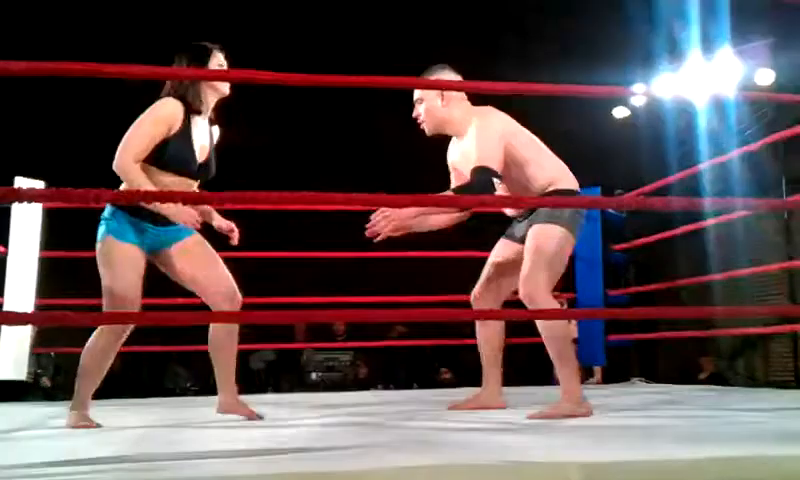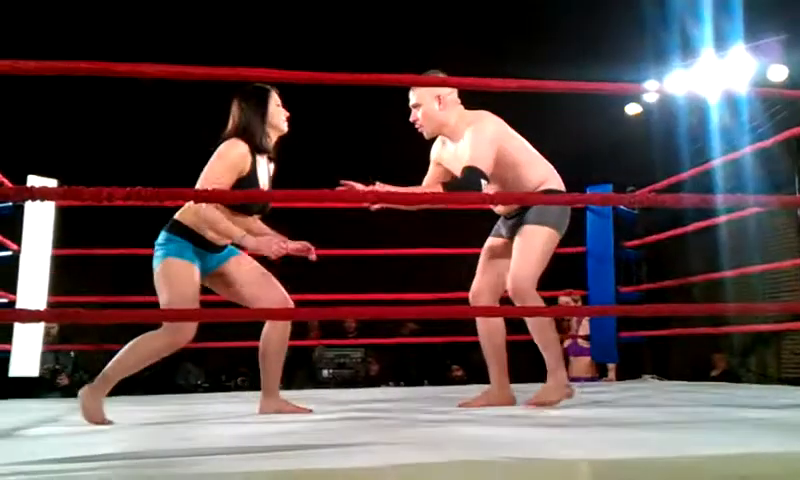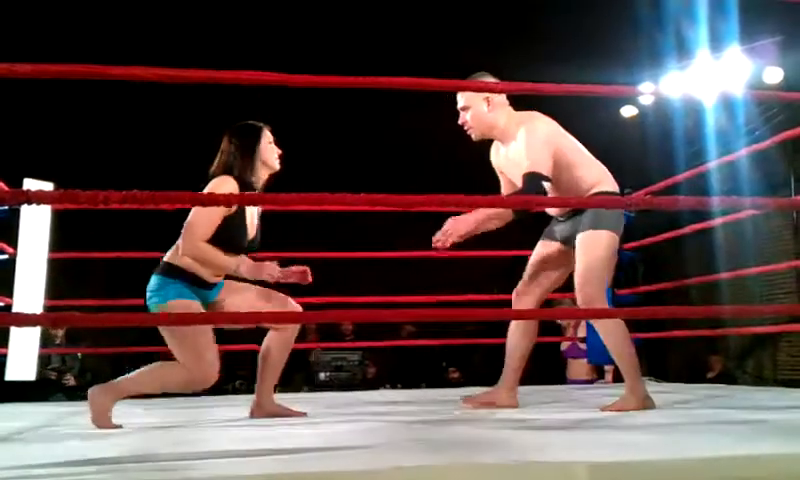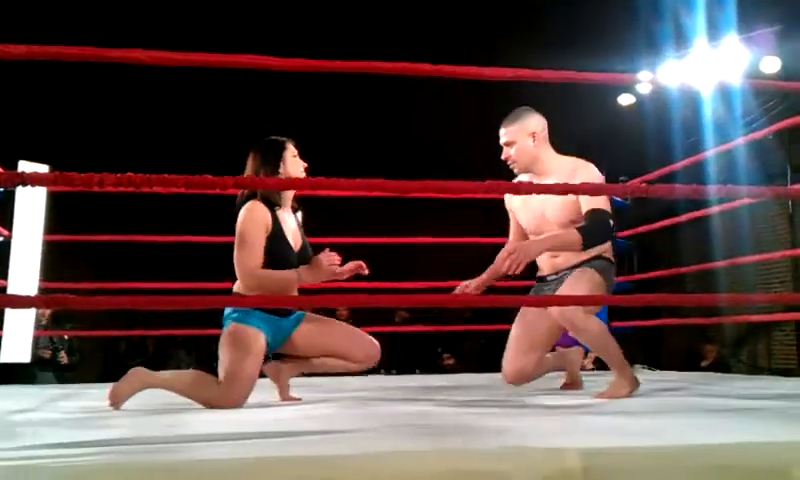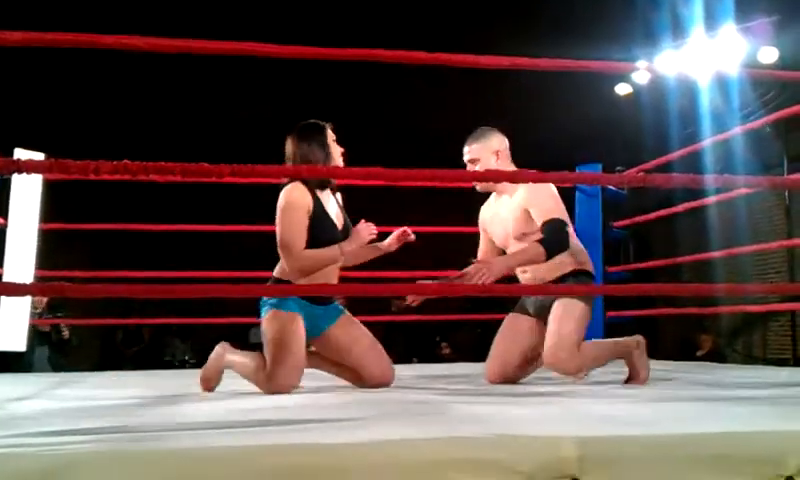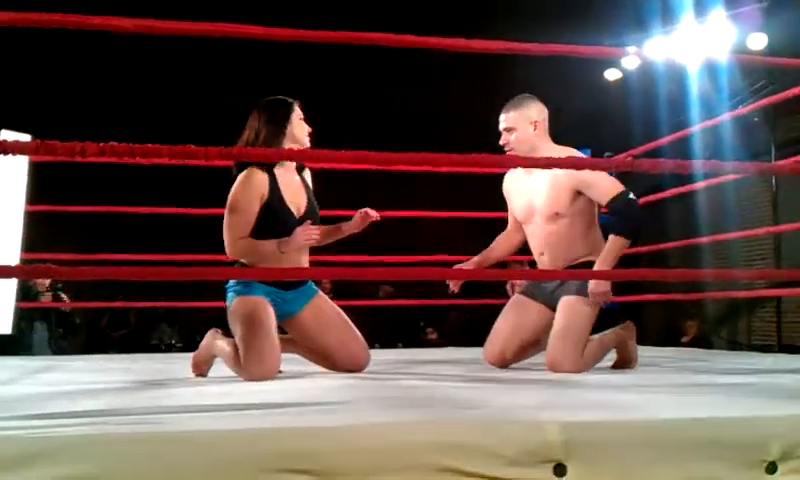
dt=0.5s
person 1, frame 1
left shoulder: (211, 131)
right shoulder: (169, 110)
right elbow: (126, 162)
left wrist: (215, 218)
right wrist: (169, 206)
left hip: (171, 230)
right hip: (127, 222)
left knee: (228, 299)
right knee: (121, 319)
left ankle: (229, 397)
right ankle: (78, 407)
person 1, frame 2
left shoulder: (267, 163)
right shoulder: (237, 151)
right elbow: (201, 205)
left wrist: (284, 243)
right wrist: (248, 239)
left hip: (218, 252)
right hip: (181, 244)
left knee: (281, 306)
right knee: (181, 328)
left ankle: (271, 399)
right ankle: (95, 391)
person 1, frame 3
right shoulder: (226, 186)
right elbow: (188, 244)
left wrist: (279, 274)
right wrist: (244, 268)
left hip: (209, 290)
right hip: (174, 286)
left knee: (292, 313)
right knee: (204, 373)
left ankle: (263, 403)
right ankle: (109, 392)
person 1, frame 4
left shoulder: (293, 213)
right shoulder: (256, 211)
right elbow: (250, 278)
left wrist: (338, 272)
right wrist: (308, 272)
left hip: (289, 318)
right hip: (250, 315)
left knee: (370, 352)
right knee: (229, 397)
left ankle: (284, 369)
right ankle: (147, 377)
person 1, frame 5
left shoulder: (332, 196)
right shoulder: (296, 193)
right elbow: (294, 260)
left wrist: (384, 246)
right wrist: (348, 246)
left hip: (325, 307)
right hip: (287, 301)
left knee: (381, 376)
right knee: (281, 382)
left ankle: (301, 357)
right ankle: (229, 356)
person 1, frame 6
left shoulder: (303, 174)
right shoulder: (255, 178)
right elbow: (234, 248)
left wrist: (347, 228)
right wrist: (285, 245)
left hip: (300, 289)
right hip: (255, 288)
left knee: (357, 360)
right knee: (261, 369)
left ankle: (279, 343)
right ankle: (217, 343)
person 2, frame 1
left shoulder: (486, 122)
right shoulder: (455, 149)
left elbow: (482, 189)
right elbow: (461, 209)
left wrist: (414, 207)
right wrist: (407, 225)
left hip: (557, 203)
right hip: (524, 217)
left knee: (533, 290)
right knee: (483, 298)
left ankle: (573, 397)
right ankle: (491, 391)
person 2, frame 2
left shoulder: (482, 127)
right shoulder: (443, 149)
left elbow: (469, 188)
right elbow: (427, 196)
left wrist: (400, 193)
right wrist: (376, 194)
left hip: (544, 202)
right hip: (511, 216)
left knee: (519, 286)
right knee: (481, 295)
left ankle: (558, 379)
right ankle: (500, 389)
person 2, frame 3
left shoulder: (533, 129)
right shoulder: (497, 152)
left elbow: (535, 193)
right elbow: (512, 204)
left wrist: (471, 220)
right wrist: (467, 226)
left hip: (599, 206)
right hip: (561, 218)
left knee: (587, 296)
right knee: (524, 298)
left ankle: (637, 392)
right ankle: (507, 390)
person 2, frame 4
left shoulder: (580, 173)
right shoulder: (515, 193)
left elbow: (600, 230)
right elbow: (515, 246)
left wrist: (538, 245)
right wrist: (482, 281)
left hip: (592, 266)
right hip: (548, 281)
left knee: (563, 307)
right knee: (514, 371)
left ankle: (624, 374)
right ankle: (566, 359)
person 2, frame 5
left shoulder: (533, 187)
right shoulder: (487, 211)
left elbow: (558, 240)
right elbow: (482, 271)
left wrist: (506, 262)
left hip: (569, 281)
right hip: (532, 295)
left knee: (560, 360)
right knee: (496, 374)
left ankle: (629, 346)
right ankle: (554, 345)
person 2, frame 6
left shoulder: (573, 167)
right shoulder: (512, 180)
left elbow: (629, 211)
left wrist: (602, 270)
right wrist: (475, 263)
left hip: (584, 277)
right hip: (543, 281)
left knee: (561, 363)
right knee: (495, 356)
left ankle: (620, 335)
right ankle: (559, 334)
